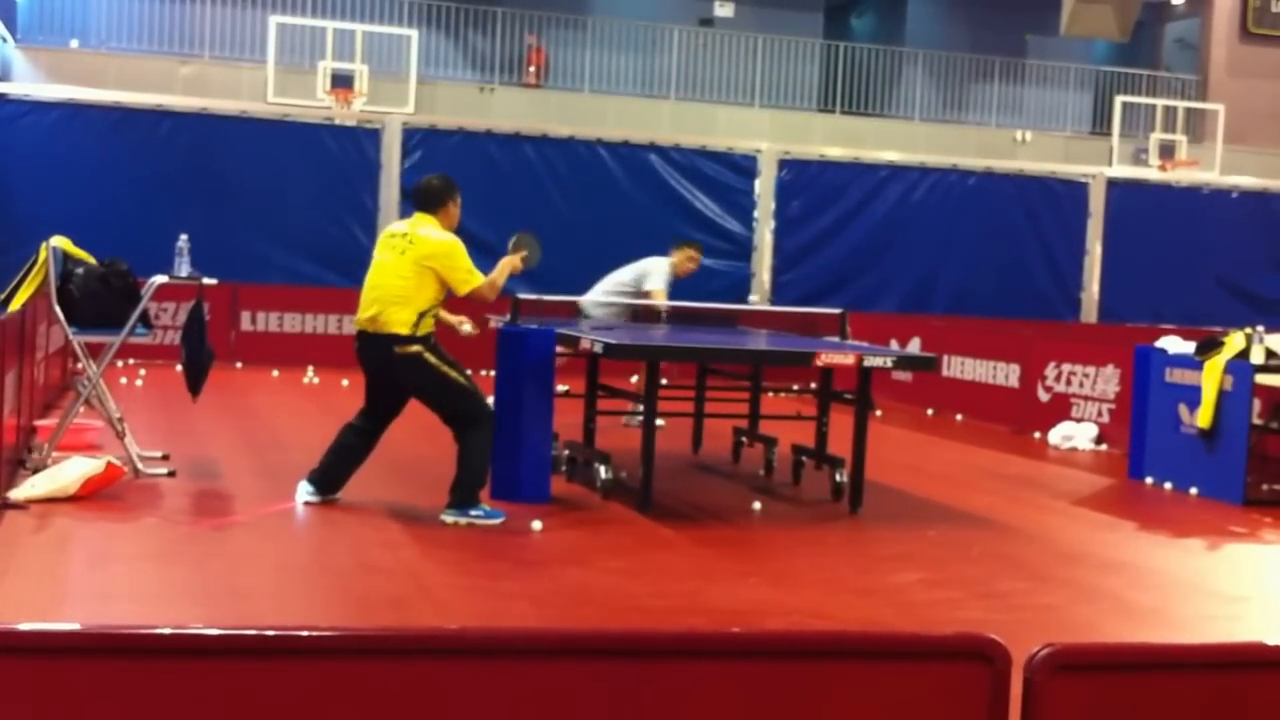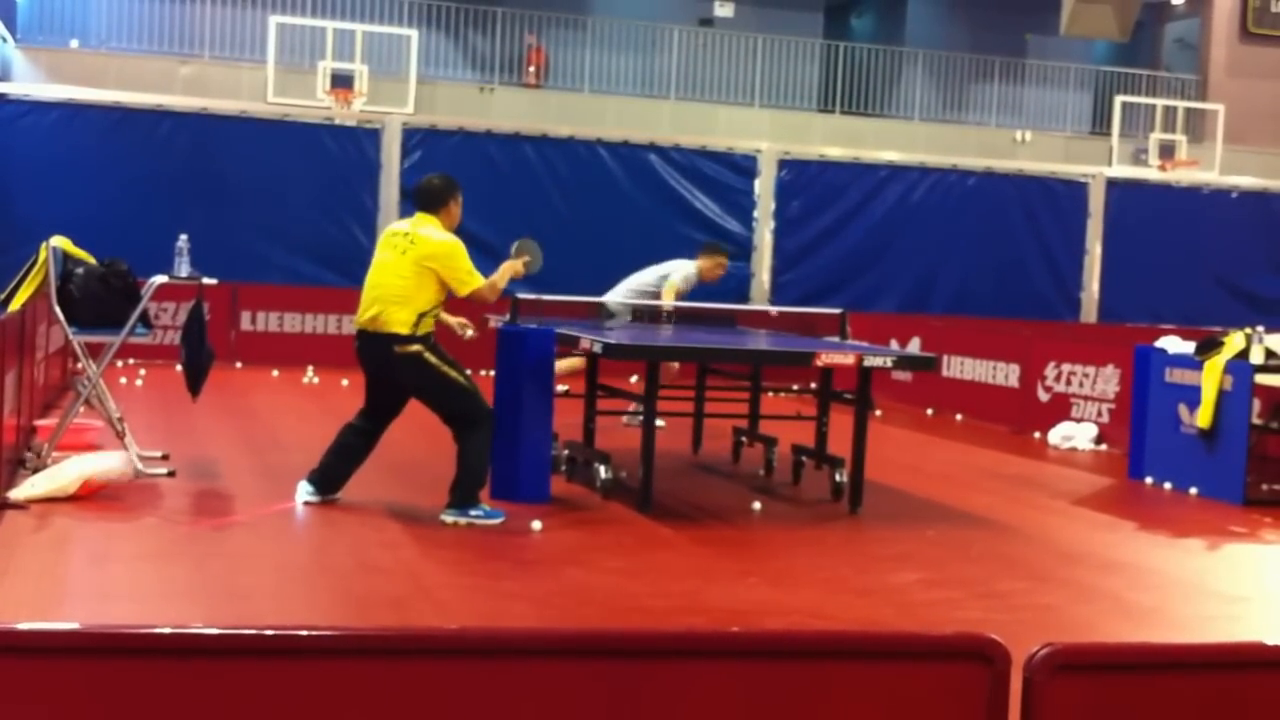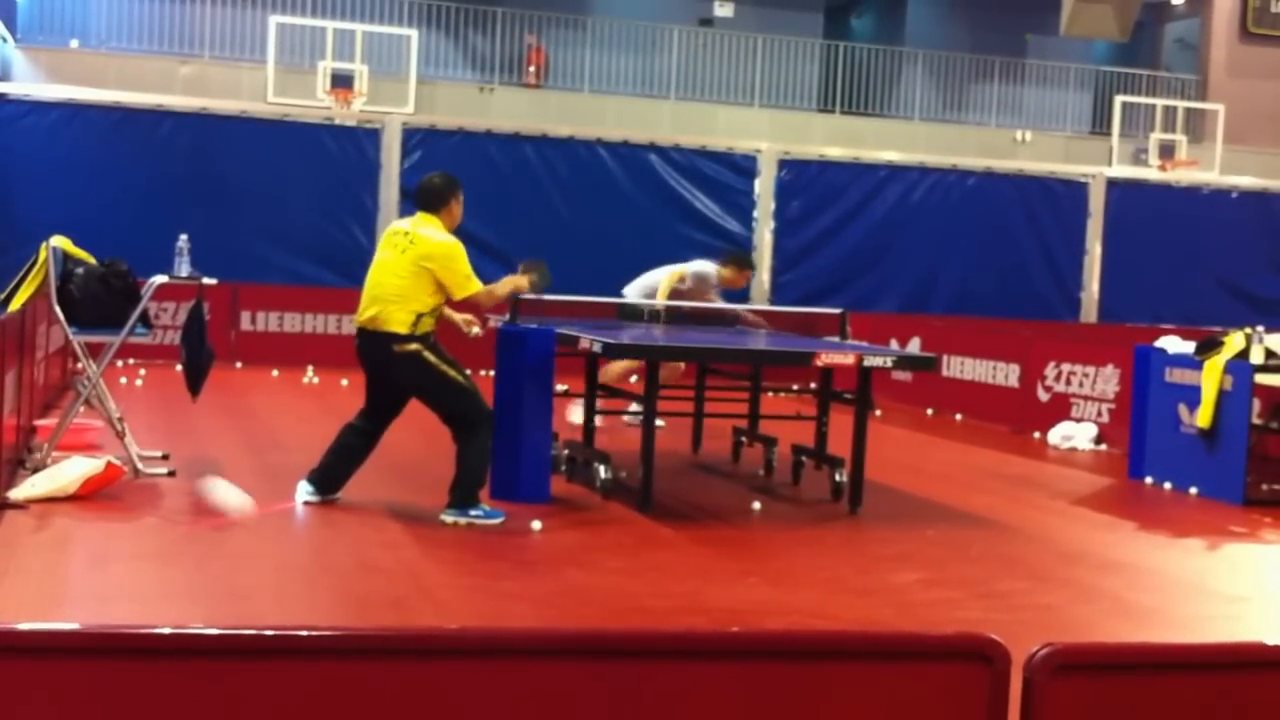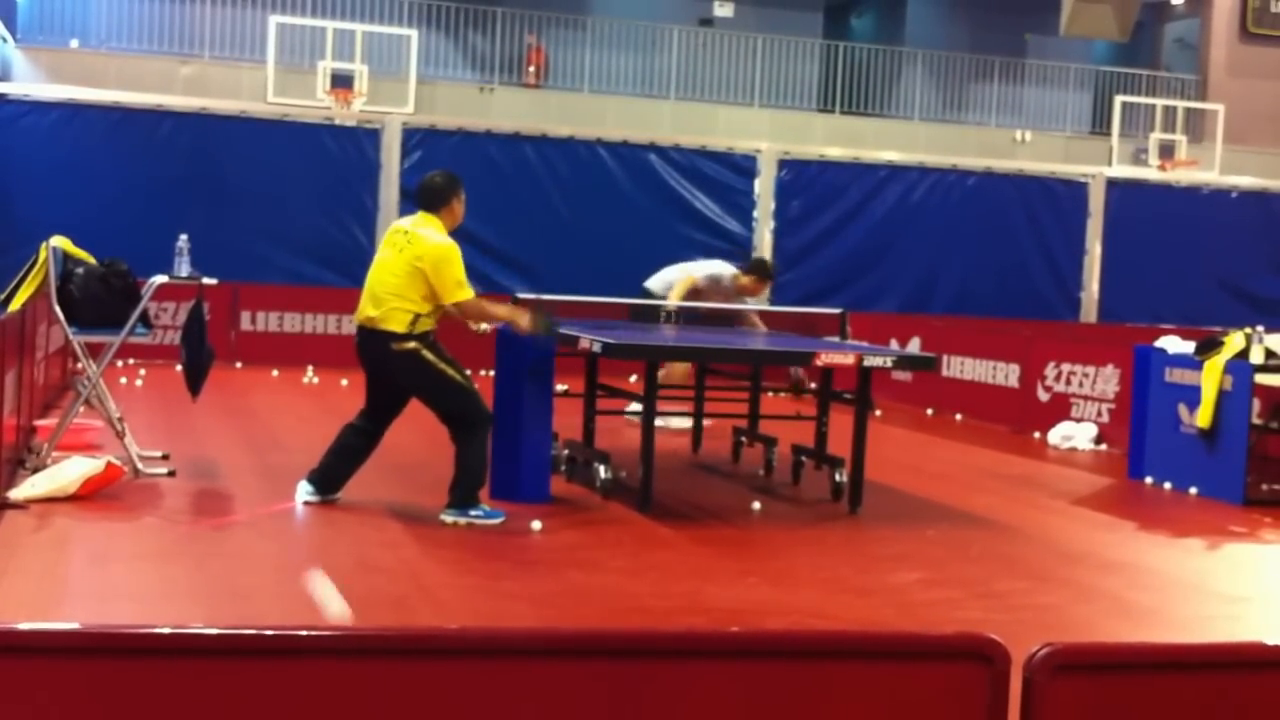
dt=0.1s
person 1, frame 1
left shoulder: (394, 233)
right shoulder: (443, 243)
right elbow: (486, 292)
left wrist: (444, 317)
right wrist: (506, 265)
left hip: (372, 343)
right hip: (406, 349)
left knee: (373, 418)
right knee: (476, 417)
left ankle: (318, 485)
right ankle: (464, 505)
person 1, frame 2
left shoulder: (395, 232)
right shoulder: (444, 244)
right elbow: (486, 294)
left wrist: (445, 318)
right wrist: (508, 268)
left hip: (372, 342)
right hip: (405, 348)
left knee: (373, 418)
right knee: (476, 417)
left ankle: (318, 485)
right ankle: (463, 505)
person 1, frame 3
left shoulder: (397, 230)
right shoulder: (444, 245)
right elbow: (482, 297)
left wrist: (452, 315)
right wrist: (513, 284)
left hip: (372, 340)
right hip: (405, 348)
left knee: (374, 417)
right knee: (475, 417)
left ankle: (318, 485)
right ankle: (464, 505)
person 1, frame 4
left shoulder: (400, 229)
right shoulder: (440, 246)
right elbow: (467, 306)
left wrist: (456, 311)
right wrist: (511, 316)
left hip: (373, 339)
right hip: (404, 346)
left knee: (374, 417)
right knee: (474, 417)
left ankle: (318, 485)
right ankle: (464, 505)
person 2, frame 1
left shoulder: (664, 272)
right shoulder: (660, 268)
right elbow: (658, 303)
left hip: (619, 318)
right hip: (597, 313)
left ankle: (636, 411)
person 2, frame 2
left shoulder: (689, 273)
right shoulder: (688, 271)
right elbow: (668, 293)
right hip: (618, 310)
left knee: (670, 366)
right knee: (585, 361)
left ankle: (637, 411)
person 2, frame 3
left shoulder: (707, 290)
right shoulder: (707, 273)
right elbow: (672, 277)
right wrist: (659, 303)
left hip: (650, 308)
right hip: (639, 303)
left knee: (675, 366)
right knee: (637, 359)
left ankle: (637, 409)
person 2, frame 4
left shoulder: (738, 295)
right shoulder: (722, 274)
left elbow: (754, 323)
right elbow: (685, 280)
right wrist: (671, 305)
right hip: (656, 294)
left ankle: (639, 406)
